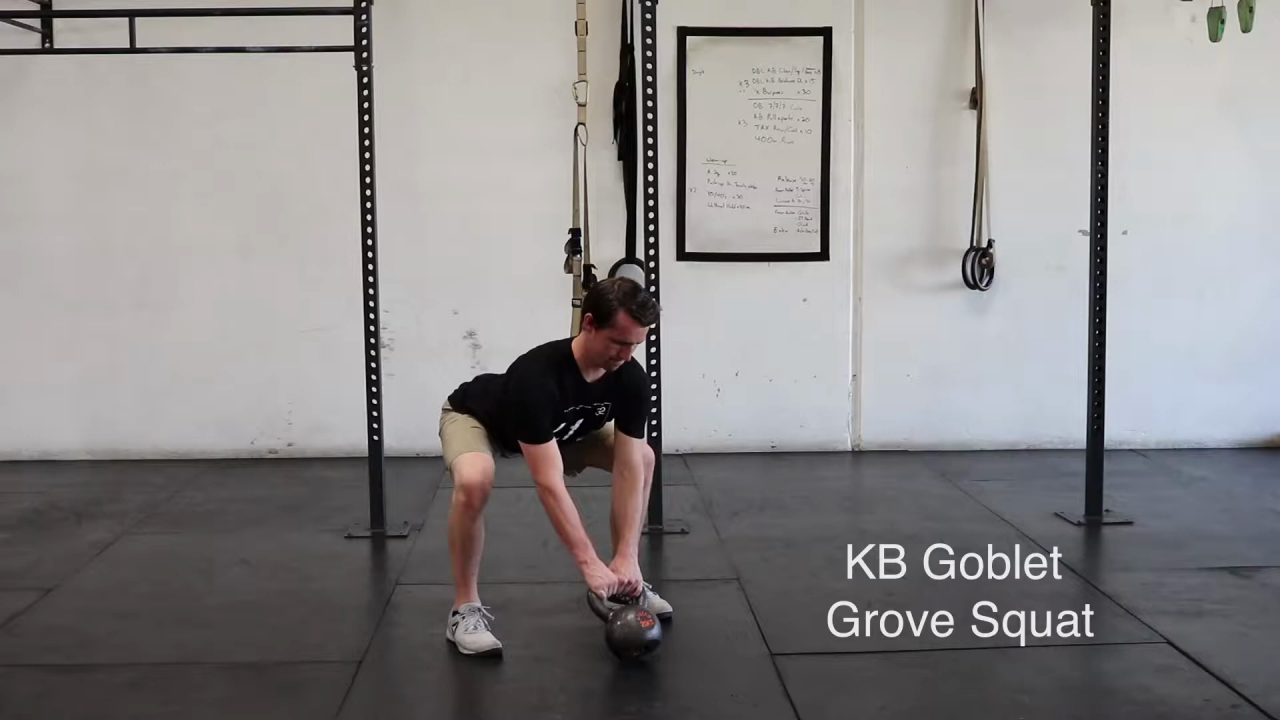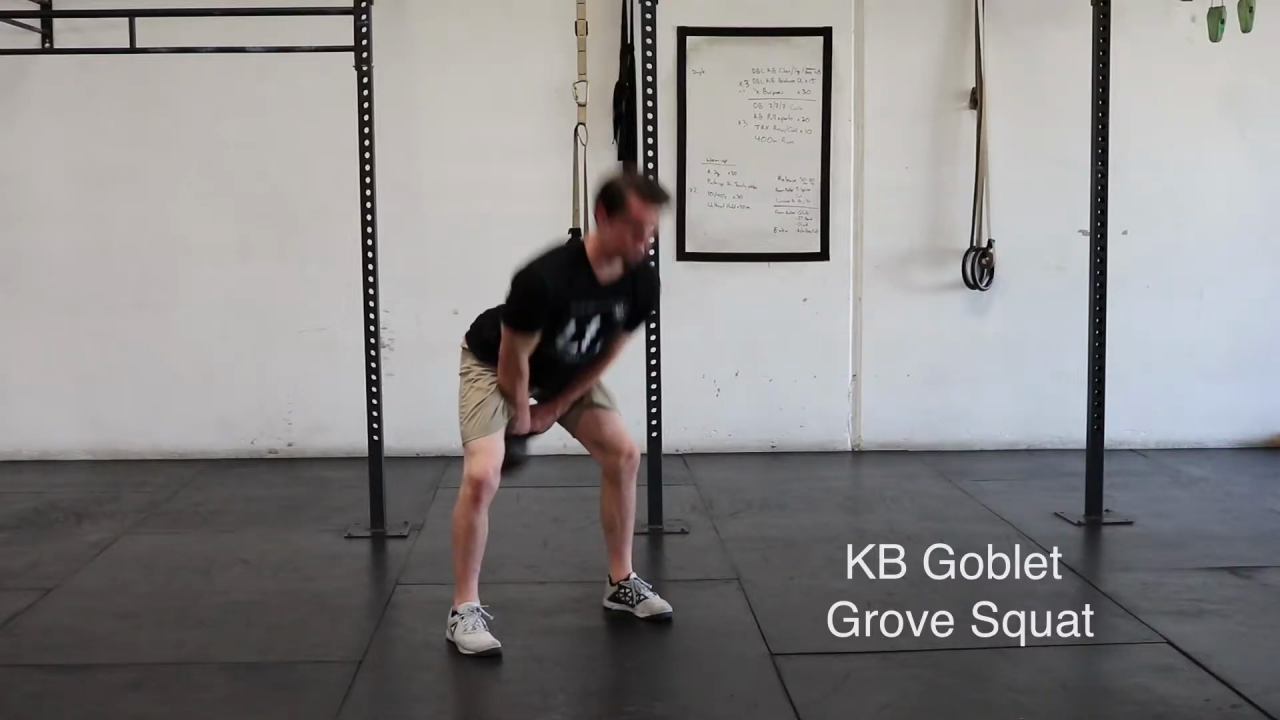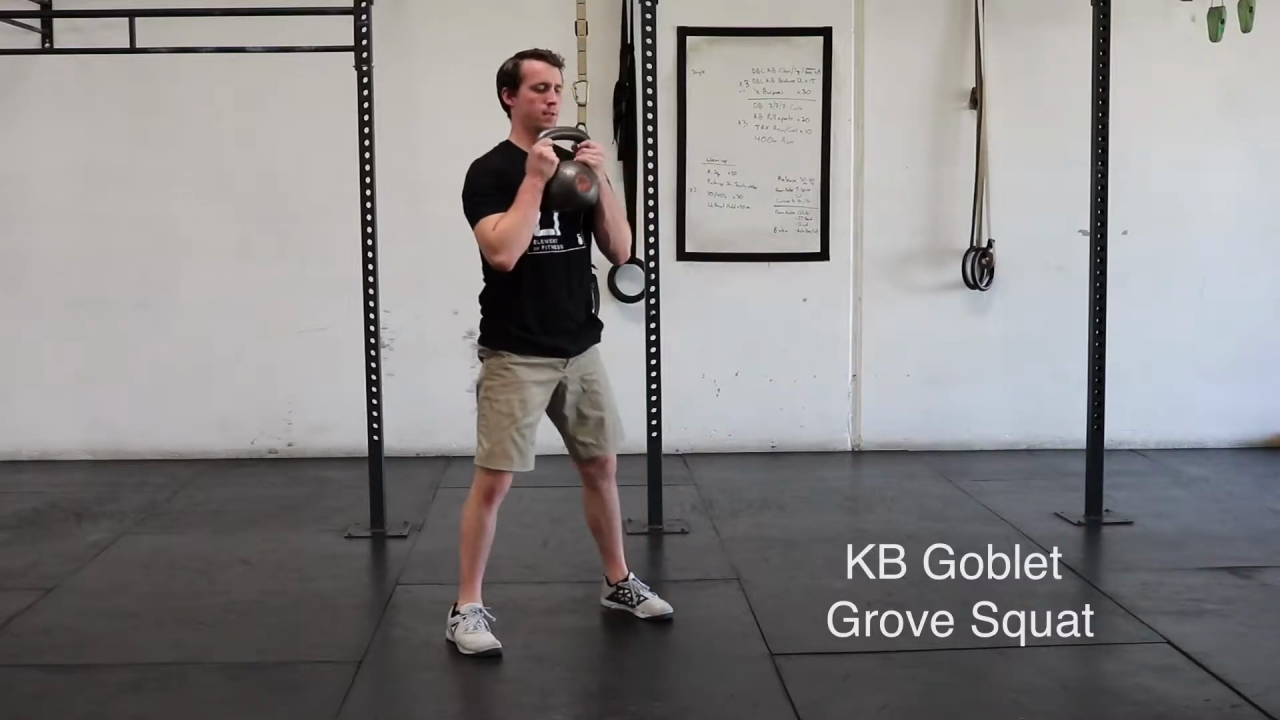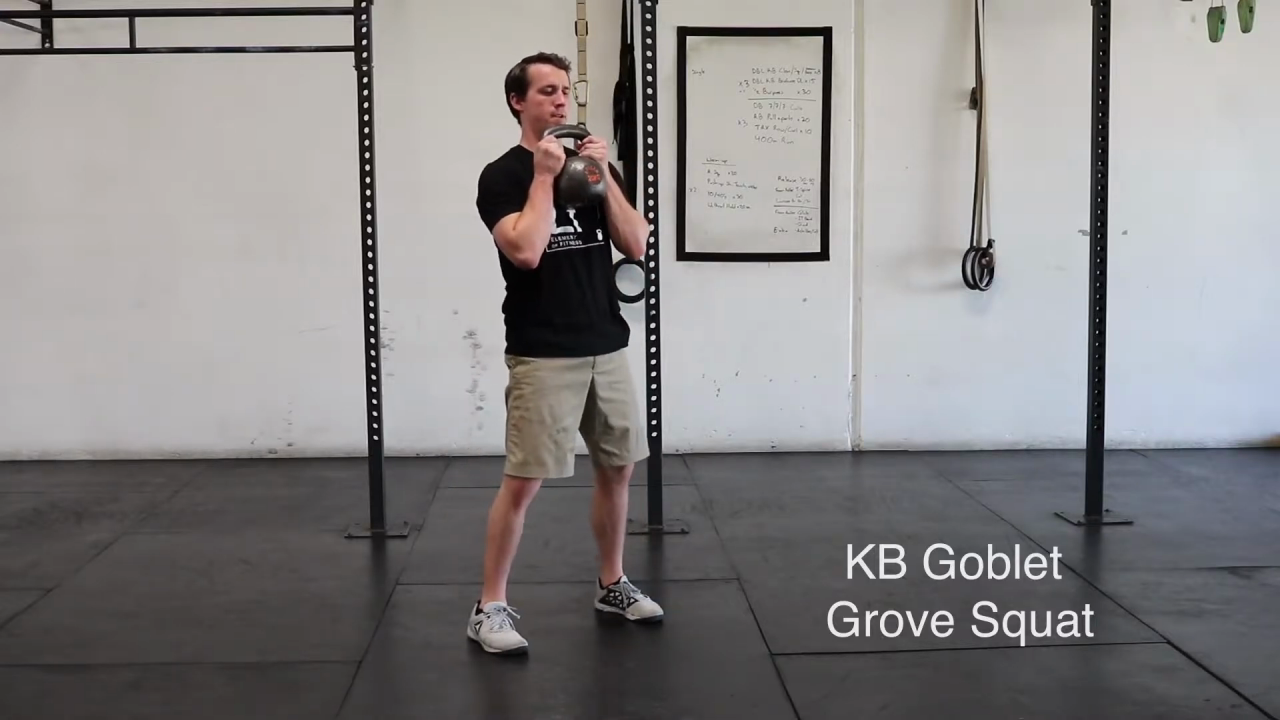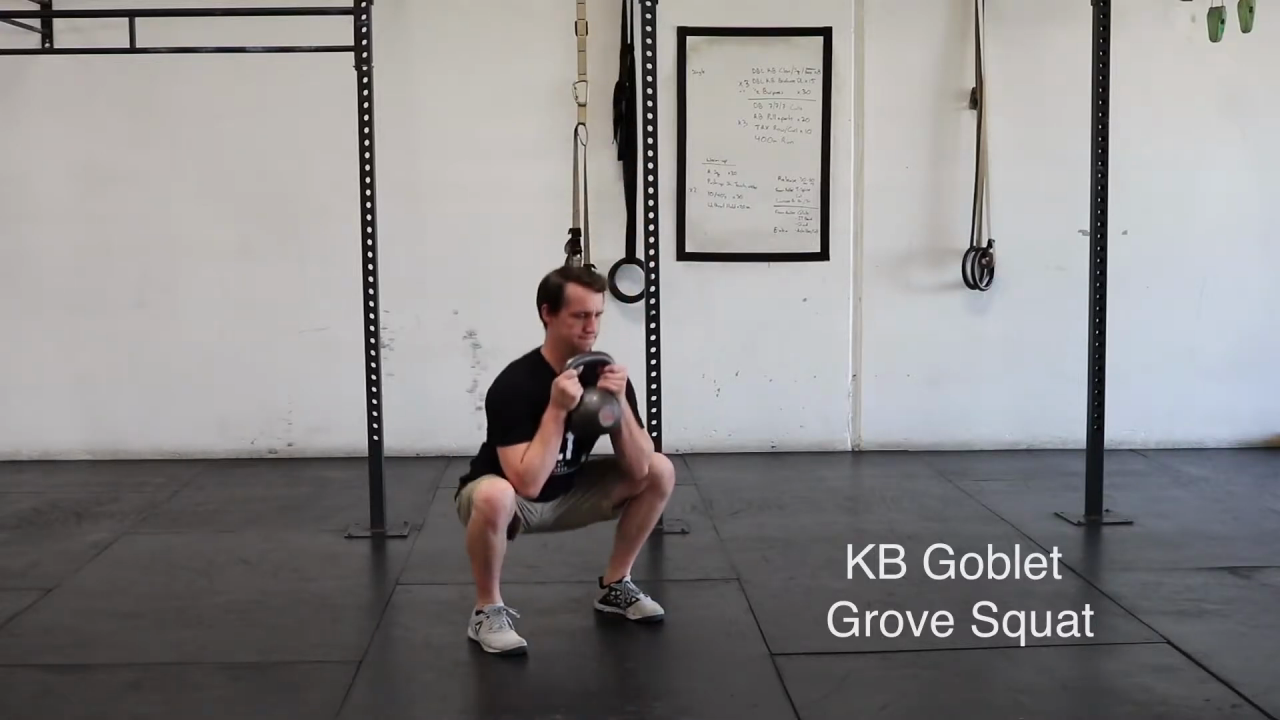
dt=1s
person 1, frame 1
left shoulder: (630, 379)
right shoulder: (536, 377)
left elbow: (629, 467)
right elbow: (549, 483)
left wrist: (626, 557)
right wrist: (590, 564)
right hip: (474, 417)
left knee: (644, 459)
right knee: (473, 482)
left ankle: (624, 581)
right ankle: (466, 608)
person 1, frame 2
left shoulder: (641, 284)
right shoulder: (545, 277)
left elbow: (605, 355)
right elbow: (513, 361)
left wrist: (551, 411)
right wrist: (518, 415)
left hip: (565, 369)
right hip: (493, 363)
left knee: (624, 454)
right knee: (482, 476)
left ankle: (621, 583)
right ankle: (466, 609)
person 1, frame 3
left shoulder: (580, 165)
right shoulder: (490, 171)
left elbow: (620, 251)
right elbow: (502, 253)
left wrist: (598, 180)
right wrist: (535, 178)
left hip: (580, 348)
right hip: (516, 355)
left knee: (601, 468)
right knee: (493, 482)
left ankle: (618, 581)
right ankle: (467, 608)
person 1, frame 4
left shoulder: (596, 164)
right shoulder: (503, 175)
left elbow: (636, 245)
right elbow: (525, 251)
left wrist: (603, 175)
right wrist: (544, 176)
left hip: (608, 349)
right hip: (543, 356)
left knee: (617, 471)
right knee: (522, 483)
left ankle: (612, 584)
right ankle: (489, 607)
person 1, frame 5
left shoulder: (607, 375)
right shoulder: (514, 385)
left elbow: (636, 466)
right elbow: (527, 485)
left wrist: (619, 402)
right wrist: (557, 409)
left hip: (566, 490)
right hip: (506, 491)
left knee: (660, 473)
right knee: (495, 497)
left ankle: (614, 585)
right ankle: (488, 610)
